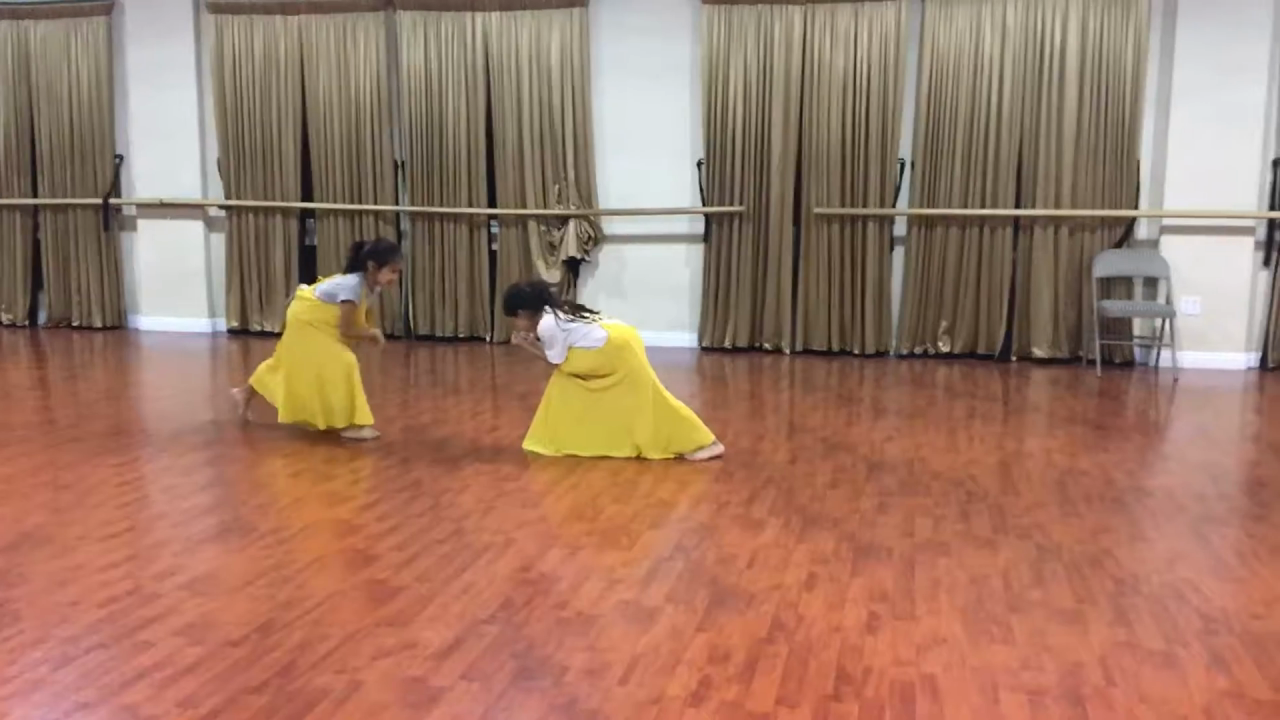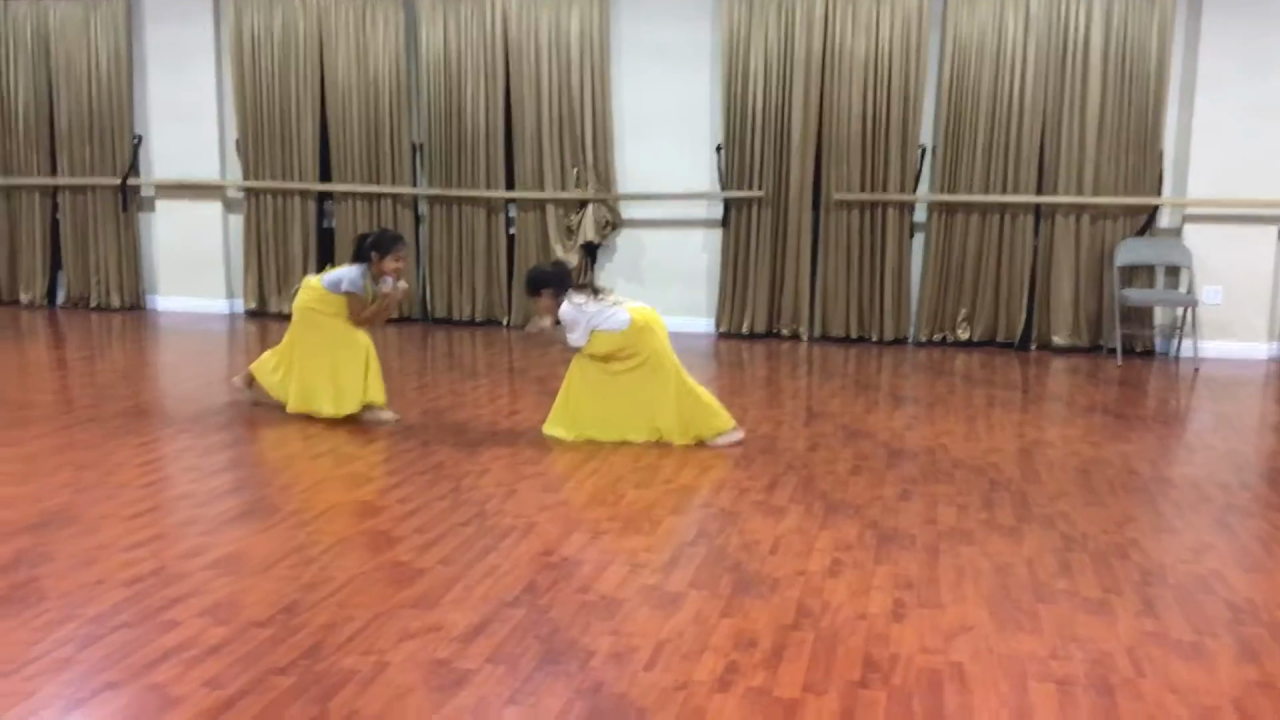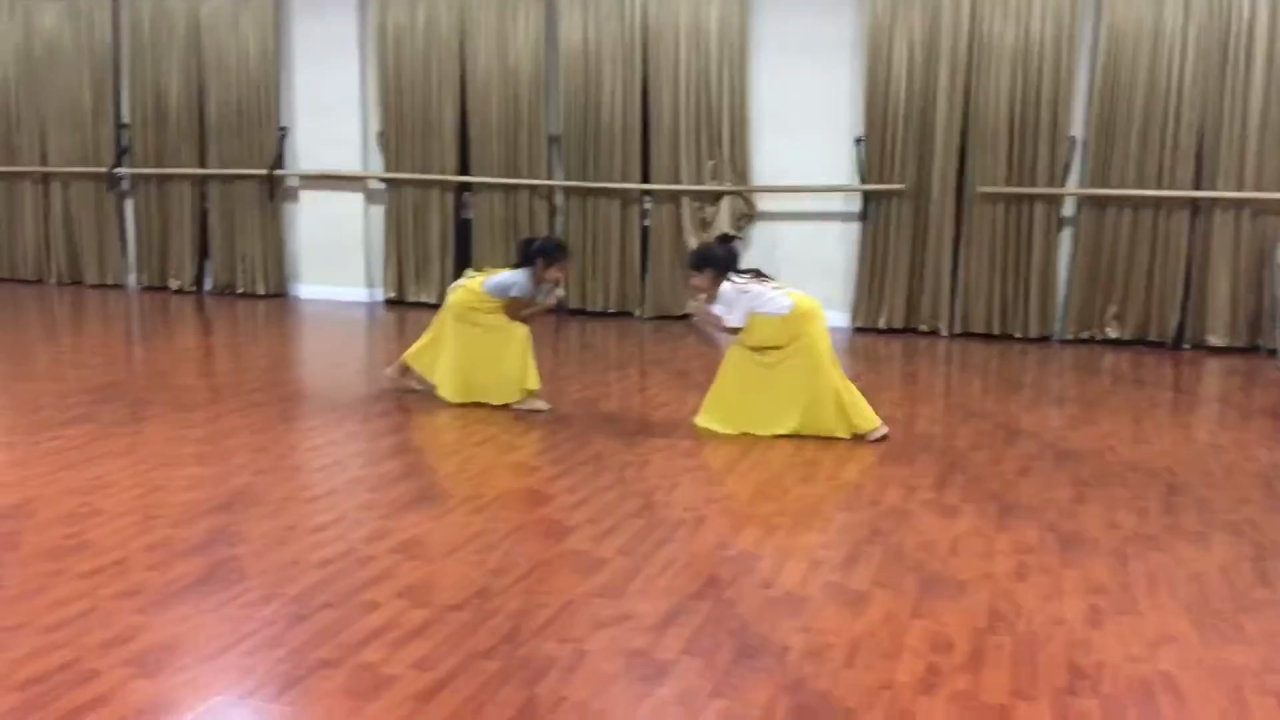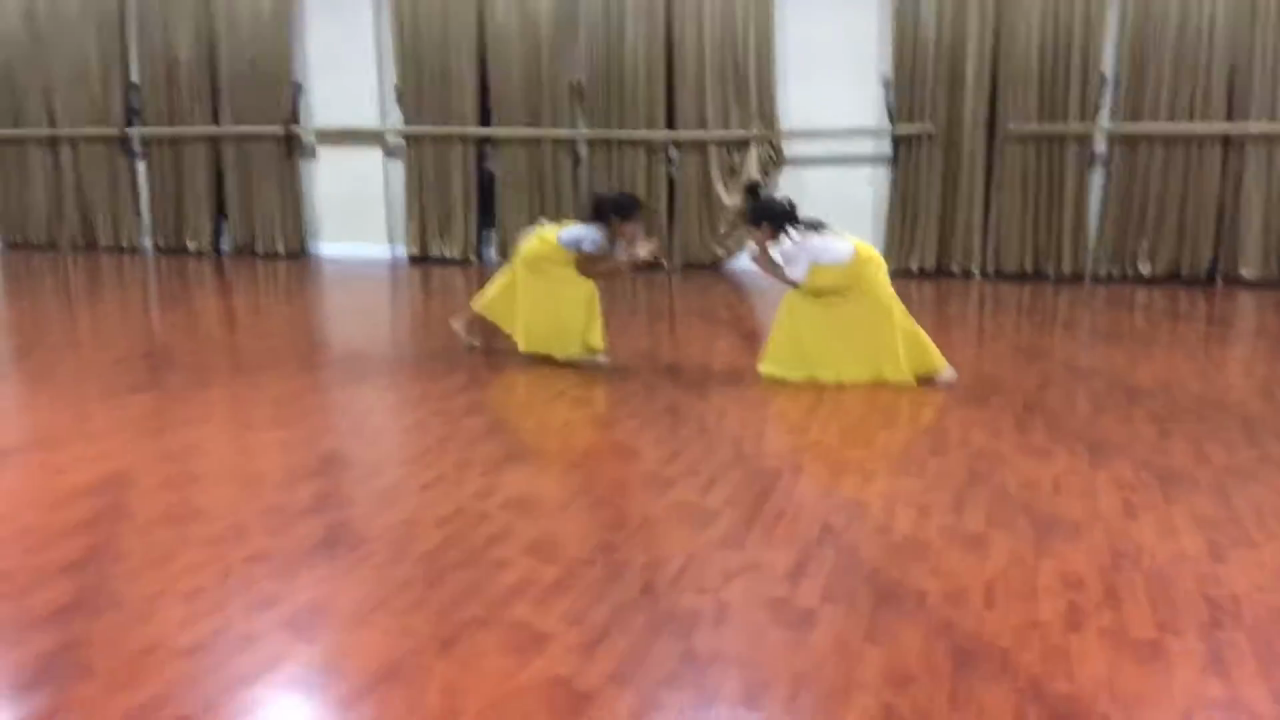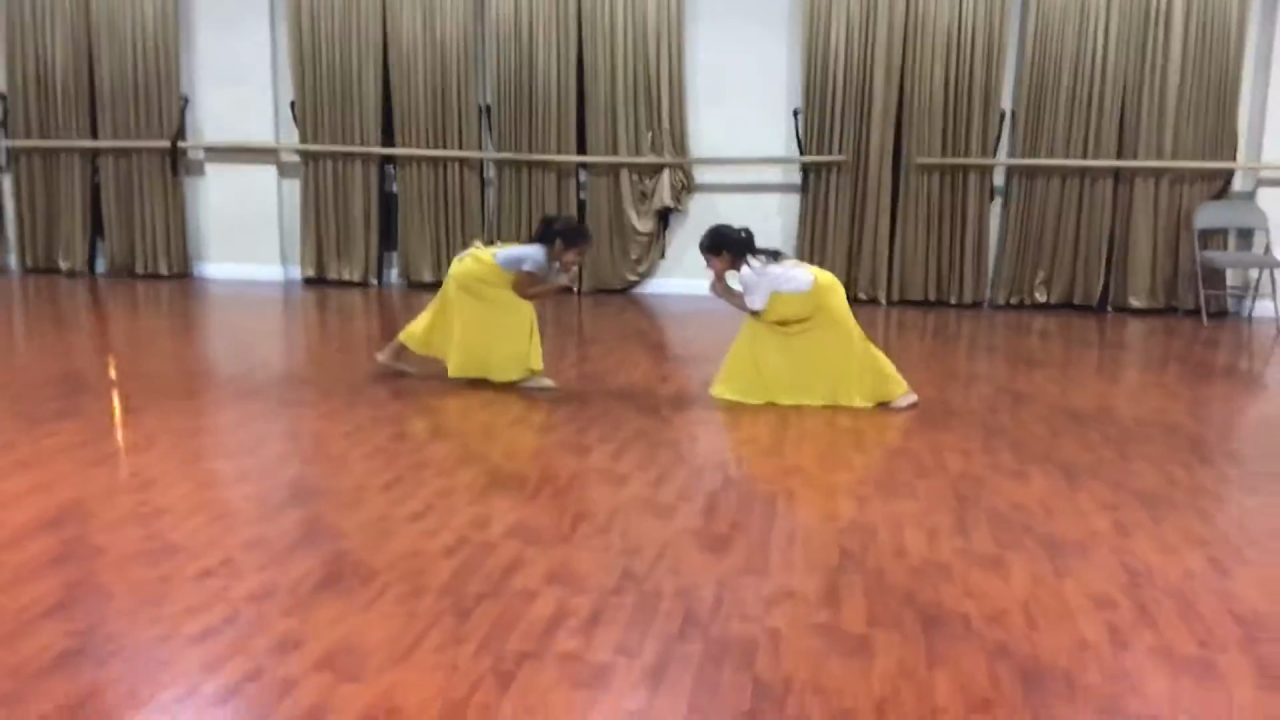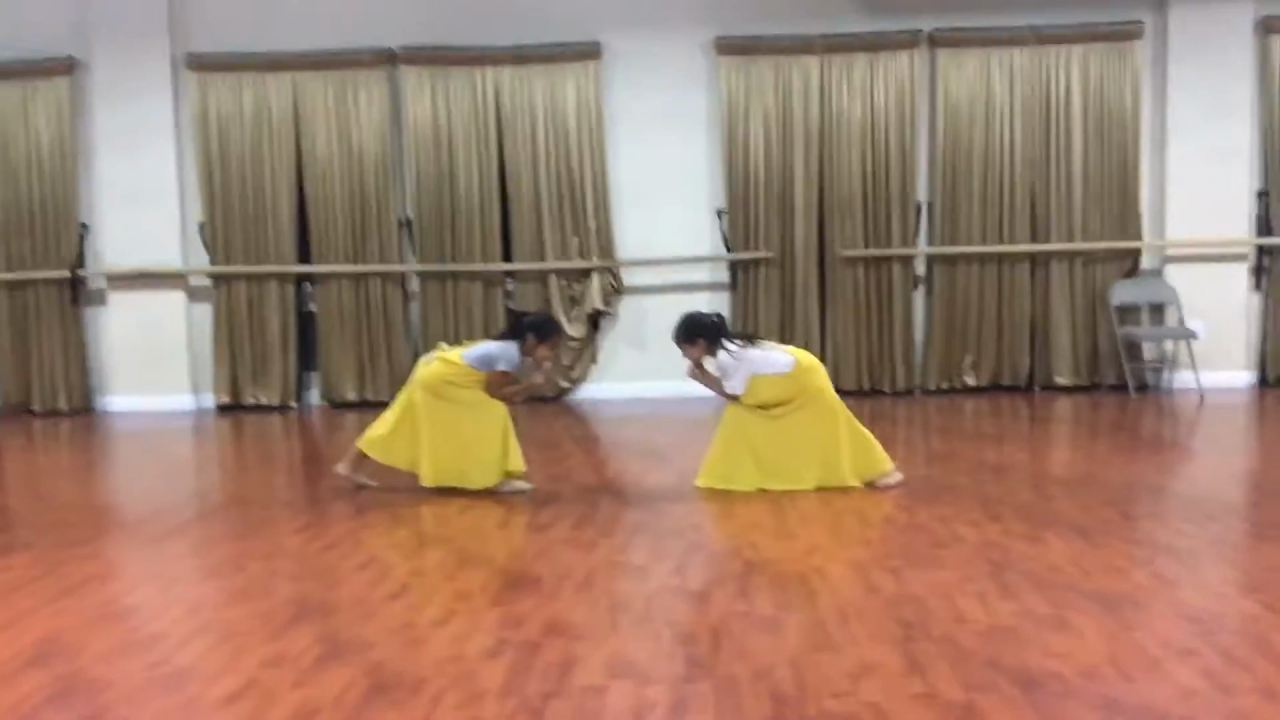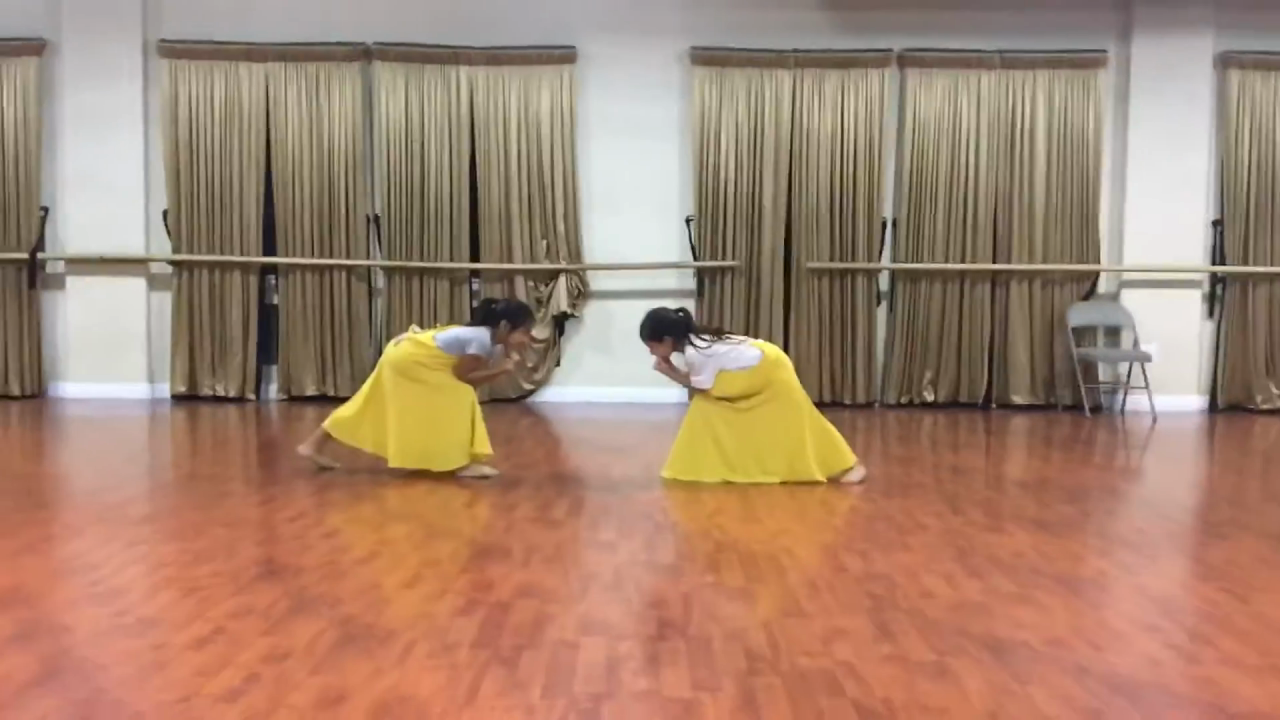
dt=0.7s
person 1, frame 1
left shoulder: (546, 326)
right shoulder: (553, 314)
left elbow: (557, 361)
right elbow: (561, 351)
left wrist: (527, 345)
right wrist: (533, 342)
left hip: (618, 348)
right hip: (611, 345)
left knee: (648, 398)
right knee: (564, 383)
left ankle: (703, 443)
right ankle: (564, 438)
person 1, frame 2
left shoulder: (568, 309)
right shoulder: (574, 298)
left elbow: (578, 344)
right elbow: (582, 332)
left wrist: (548, 329)
right wrist: (552, 325)
left hip: (640, 331)
right hip: (633, 328)
left knee: (671, 383)
right knee: (586, 365)
left ankle: (722, 428)
right ankle: (584, 422)
person 1, frame 3
left shoulder: (729, 289)
right shoulder: (734, 282)
left elbow: (733, 328)
right elbow: (739, 323)
left wrist: (702, 313)
right wrist: (706, 309)
left hip: (800, 320)
right hip: (784, 325)
left knee: (821, 374)
right knee: (742, 356)
left ankle: (868, 425)
person 1, frame 4
left shoulder: (790, 243)
right shoulder: (794, 233)
left elbow: (796, 281)
right elbow: (798, 274)
left wrist: (765, 264)
right wrist: (767, 261)
left hip: (862, 268)
right hip: (846, 272)
left knee: (889, 319)
right knee: (799, 302)
left ankle: (937, 369)
person 1, frame 5
left shoulder: (749, 273)
right shoulder: (753, 262)
left elbow: (755, 310)
right elbow: (756, 301)
left wrist: (723, 293)
right wrist: (726, 289)
left hip: (821, 295)
right hip: (806, 298)
left knee: (849, 346)
right knee: (757, 330)
left ankle: (898, 392)
right ankle: (752, 385)
person 1, frame 6
left shoulder: (726, 357)
right shoulder: (726, 348)
left elbow: (734, 396)
right elbow: (732, 388)
left wrist: (701, 376)
right wrist: (703, 373)
left hip: (802, 374)
right hip: (786, 378)
left knee: (833, 424)
right knee: (739, 414)
left ankle: (883, 471)
right ankle: (738, 471)
person 1, frame 7
left shoulder: (694, 353)
right shoulder: (693, 343)
left elbow: (702, 388)
right elbow: (699, 381)
left wrist: (668, 371)
right wrist: (671, 369)
left hip: (769, 368)
right hip: (752, 374)
left knee: (798, 419)
right knee: (704, 407)
left ankle: (848, 466)
right ankle: (703, 465)
person 2, frame 1
left shoulder: (372, 285)
right shoulder: (354, 286)
left elbow: (363, 316)
right elbow: (348, 330)
left wrist: (370, 333)
right wrist: (371, 332)
left hip: (311, 318)
right hip: (307, 318)
left knee: (291, 363)
right knee: (341, 363)
left ankle: (246, 394)
right ankle: (348, 424)
person 2, frame 2
left shoulder: (385, 280)
right shoulder: (355, 277)
left elbow: (375, 319)
right elbow: (359, 319)
left wrist: (395, 297)
right wrist: (384, 298)
left hip: (328, 309)
right hip: (313, 306)
left knee: (299, 352)
right knee: (357, 344)
left ankle: (247, 379)
right ankle: (365, 406)
person 2, frame 3
left shoulder: (540, 282)
right shoulder: (522, 282)
left elbow: (522, 311)
right elbow: (515, 316)
left wrist: (549, 302)
right wrist: (545, 305)
left hip: (467, 301)
right hip: (467, 303)
left knee: (445, 342)
right knee: (516, 335)
left ankle: (400, 369)
right ankle: (519, 396)
person 2, frame 4
left shoulder: (615, 240)
right shoulder: (596, 237)
left elbow: (611, 266)
right elbow: (585, 271)
left wrist: (633, 258)
right wrist: (618, 263)
left hip: (540, 252)
right hip: (538, 254)
left knee: (509, 293)
right knee: (582, 292)
left ankle: (466, 321)
right ankle: (577, 349)
person 2, frame 5
left shoulder: (549, 261)
right shoulder: (537, 258)
left elbow: (536, 289)
right elbow: (522, 292)
left wrist: (561, 282)
right wrist: (557, 285)
left hip: (469, 273)
right hip: (473, 275)
left knee: (438, 319)
right knee: (519, 314)
left ankle: (392, 353)
right ankle: (523, 373)
person 2, frame 6
left shoulder: (516, 352)
right shoulder: (510, 355)
left elbow: (511, 394)
right elbow: (494, 393)
left wrist: (531, 383)
right wrist: (531, 384)
left hip: (434, 374)
right hip: (440, 378)
left knee: (399, 425)
right knee: (492, 415)
left ankle: (351, 464)
right ankle: (497, 478)
person 2, frame 7
left shoulder: (493, 344)
right shoulder: (481, 340)
left elbow: (474, 375)
right elbow: (462, 377)
left wrist: (502, 367)
right wrist: (501, 370)
left hip: (404, 356)
right hip: (410, 359)
left knee: (367, 409)
right knee: (459, 400)
left ankle: (313, 446)
right ankle: (464, 463)
